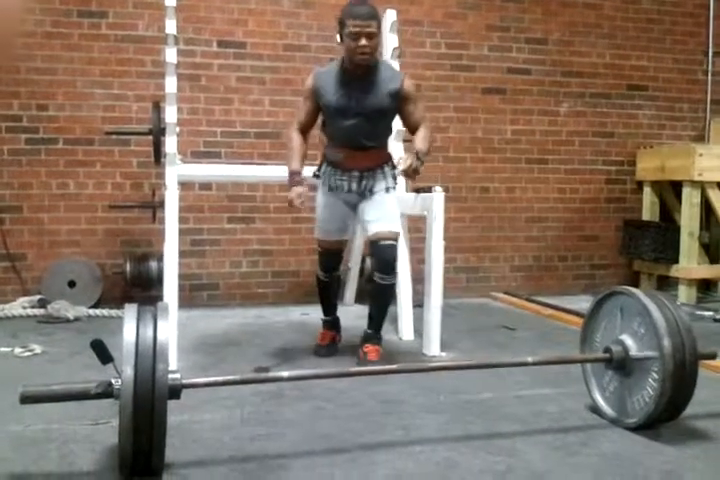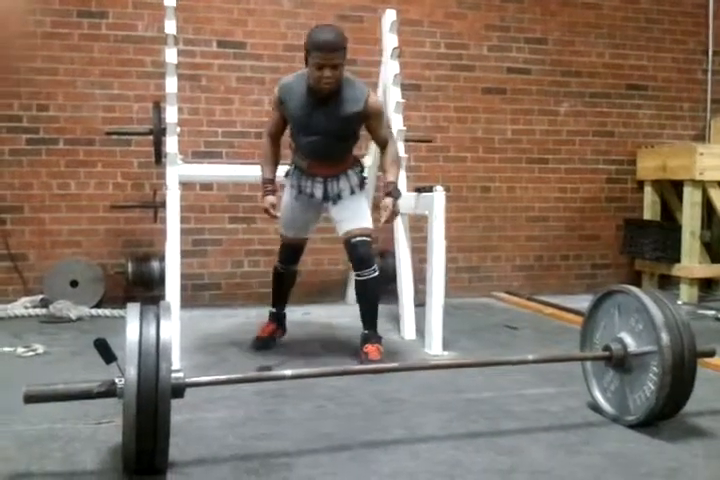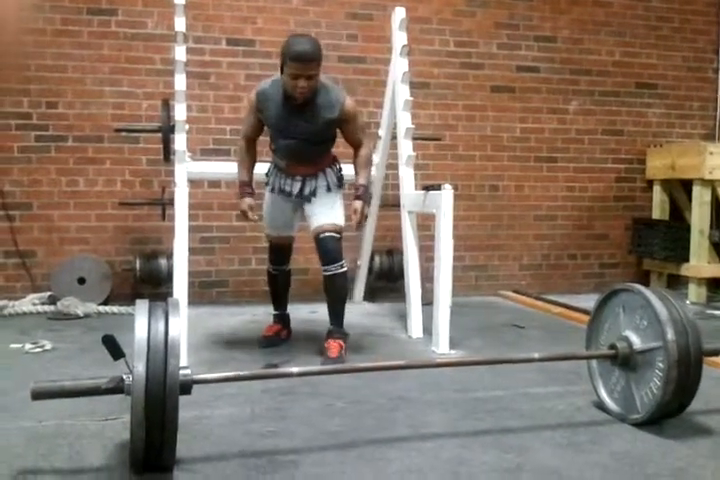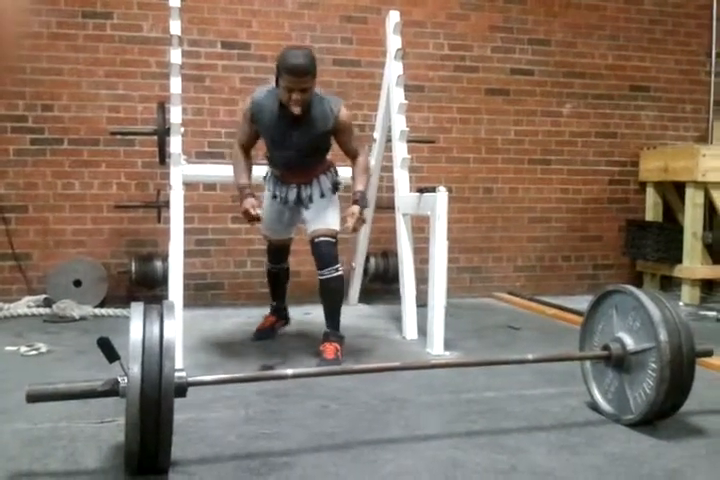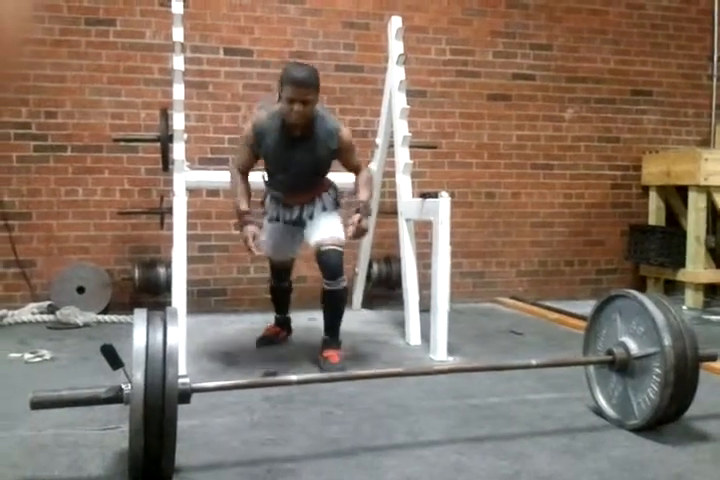
dt=0.5s
person 1, frame 1
left shoulder: (398, 83)
right shoulder: (319, 81)
left elbow: (420, 127)
right elbow: (299, 131)
left wrist: (416, 155)
right wrist: (295, 177)
left hip: (379, 178)
right hip: (334, 177)
left knee: (385, 256)
right knee: (329, 258)
left ankle: (372, 336)
right ankle: (330, 326)
person 1, frame 2
left shoulder: (364, 99)
right shoulder: (286, 91)
left elbow: (386, 143)
right elbow: (272, 138)
left wrist: (390, 190)
right wrist: (268, 187)
left hip: (345, 181)
right hip: (301, 179)
left knee: (362, 253)
right knee: (289, 253)
left ankle: (370, 337)
right ankle: (276, 319)
person 1, frame 3
left shoulder: (340, 102)
right shoulder: (262, 96)
left elbow: (361, 146)
right elbow: (248, 142)
left wrist: (361, 193)
right wrist: (245, 190)
left hip: (323, 180)
right hip: (281, 178)
left knee: (330, 248)
right knee: (278, 251)
left ankle: (336, 333)
right ankle: (281, 321)
person 1, frame 4
left shoulder: (334, 112)
right shoulder: (257, 105)
left elbow: (357, 155)
right elbow: (242, 148)
left wrist: (358, 199)
right wrist: (245, 192)
left hip: (318, 185)
right hip: (278, 184)
left knee: (326, 252)
right knee: (276, 251)
left ankle: (332, 336)
right ankle: (278, 312)
person 1, frame 5
left shoulder: (336, 132)
right shoulder: (258, 128)
left elbow: (361, 170)
right elbow: (239, 173)
left wrist: (362, 209)
right wrist: (245, 220)
left hip: (319, 204)
right hip: (278, 205)
left knee: (332, 263)
right knee: (280, 269)
left ankle: (331, 343)
right ankle: (282, 323)
